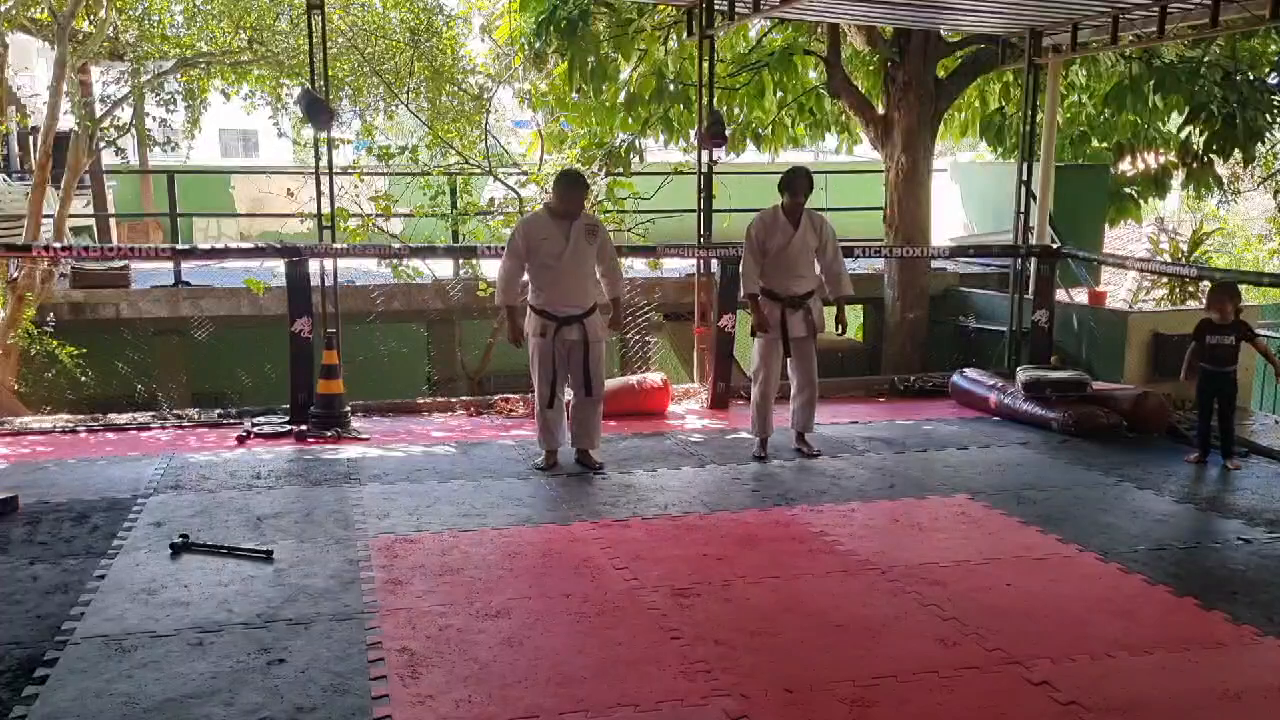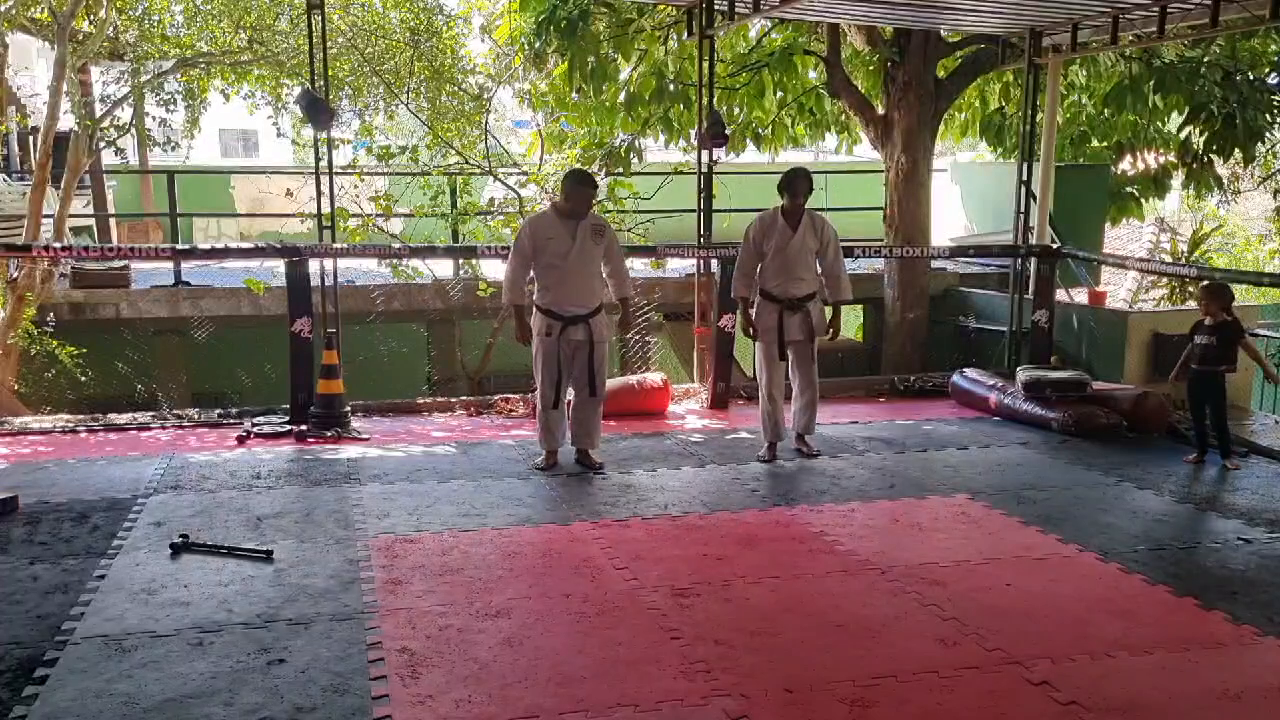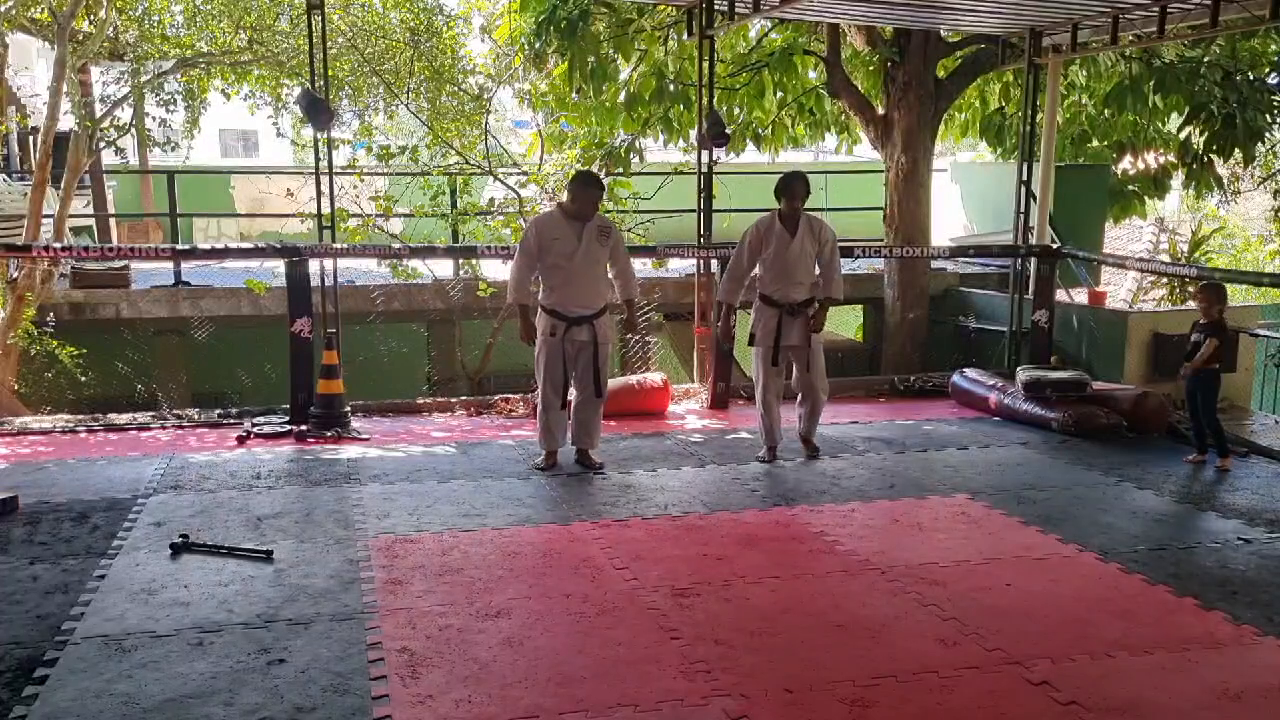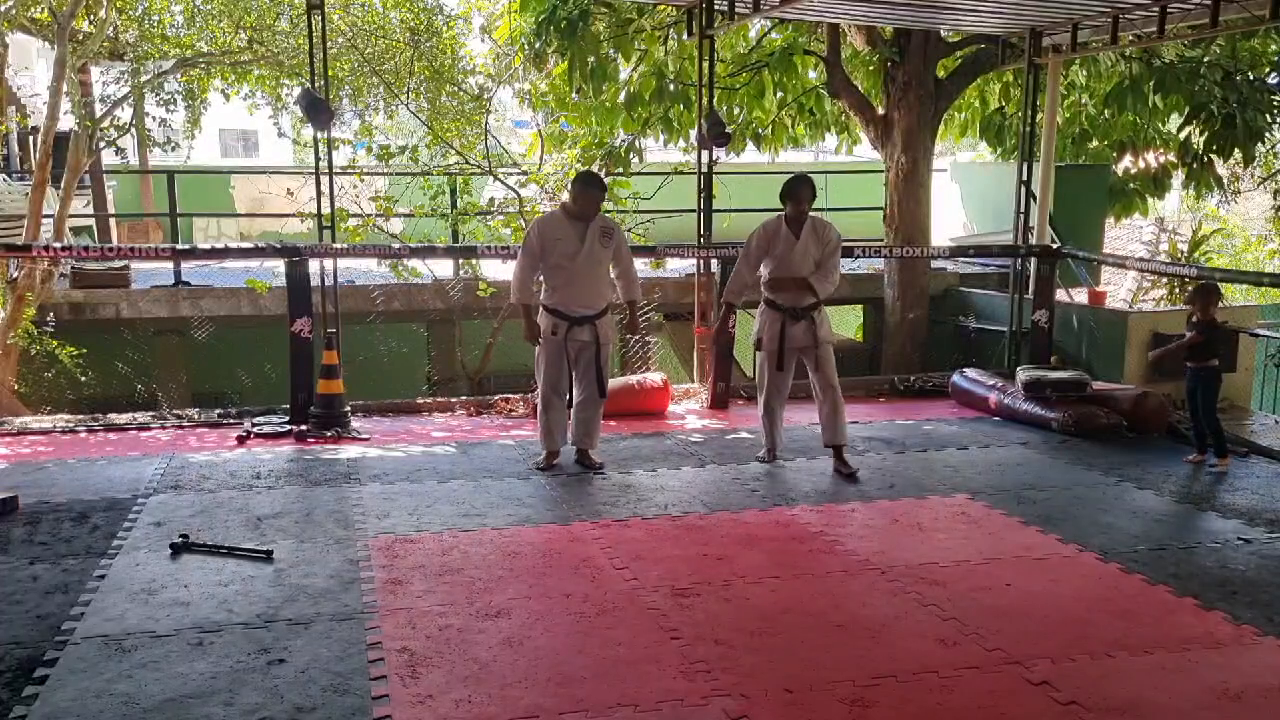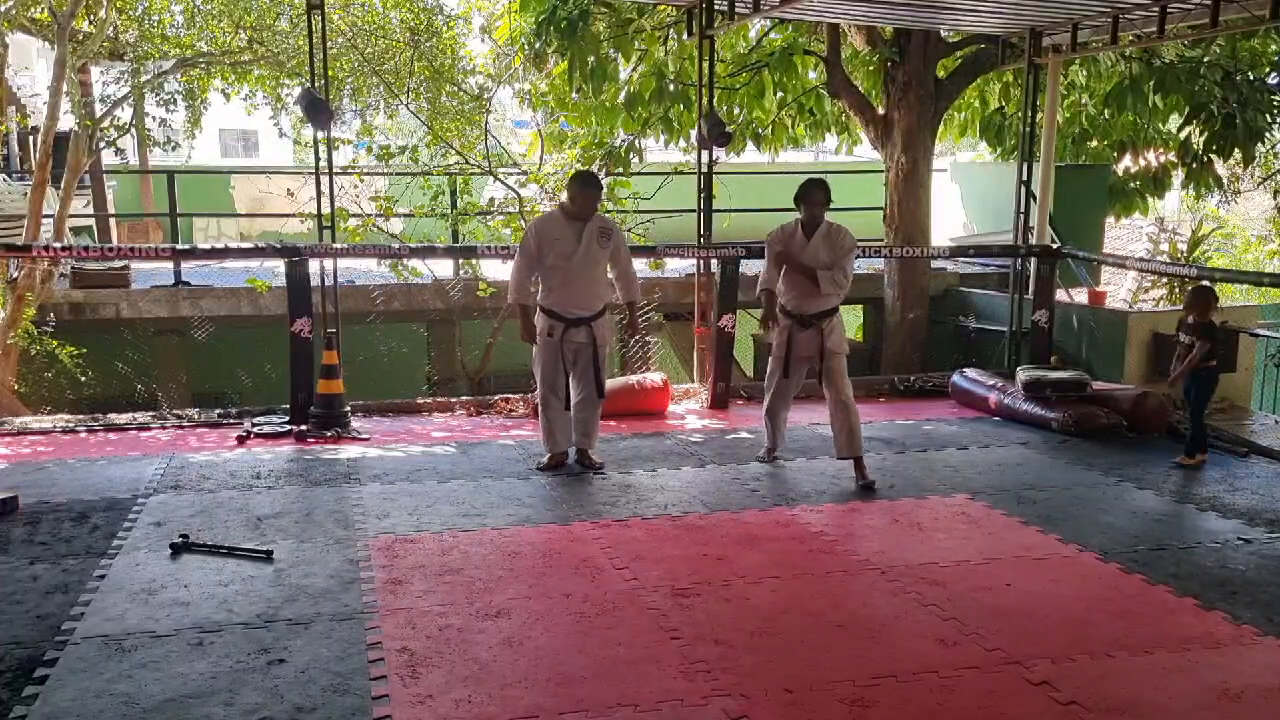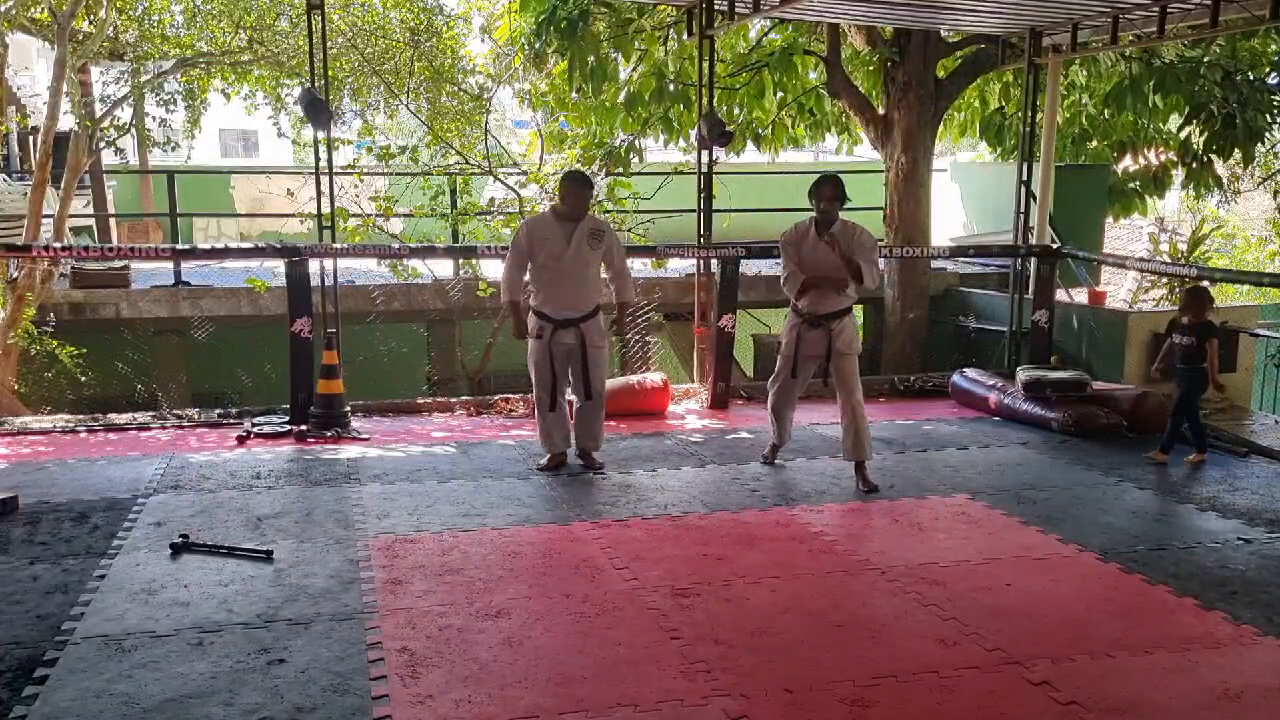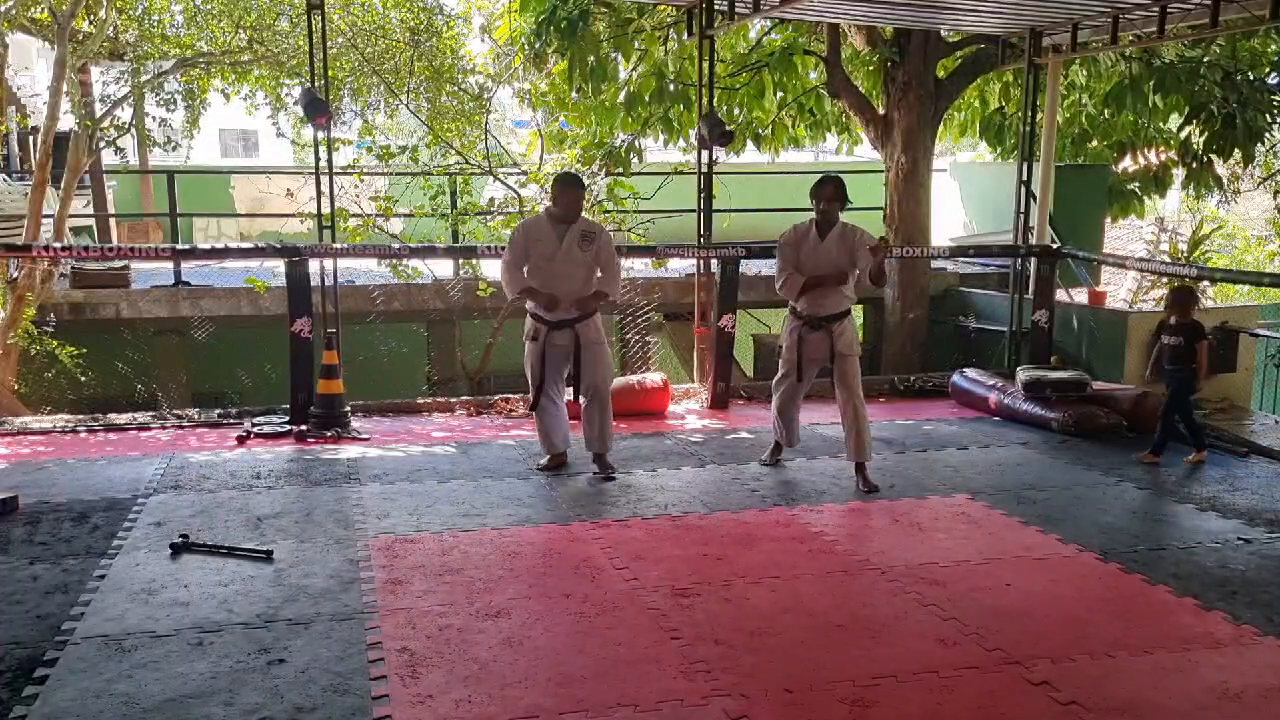
dt=0.2s
person 1, frame 1
left shoulder: (818, 224)
right shoulder: (762, 223)
left elbow: (833, 267)
right elbow: (749, 269)
left wrist: (840, 309)
right wrist: (756, 310)
left hip: (805, 308)
right hip: (771, 307)
left knee: (806, 378)
right knee: (765, 377)
left ankle: (800, 436)
right ankle: (762, 437)
person 1, frame 2
left shoulder: (820, 226)
right shoulder: (762, 225)
left elbow: (834, 270)
right elbow: (745, 271)
left wrist: (836, 314)
right wrist: (745, 313)
left hip: (806, 311)
right hip: (771, 310)
left knee: (807, 380)
right knee: (770, 382)
left ankle: (800, 436)
right ankle: (771, 441)
person 1, frame 3
left shoulder: (819, 229)
right shoulder: (760, 230)
left elbow: (831, 274)
right elbow: (736, 273)
left wrist: (822, 311)
right wrist: (726, 318)
left hip: (806, 315)
right hip: (770, 315)
left knee: (815, 386)
right knee: (767, 387)
left ankle: (806, 435)
right ankle: (770, 443)
person 1, frame 4
left shoulder: (825, 231)
right shoulder: (766, 232)
left elbow: (829, 278)
right elbow: (743, 273)
left wrist: (790, 283)
right wrist: (726, 314)
left hip: (812, 319)
right hip: (775, 318)
left knee: (829, 387)
right knee: (771, 391)
left ankle: (838, 455)
right ankle: (771, 445)
person 1, frame 5
left shoulder: (841, 237)
right shoulder: (780, 236)
left elbow: (839, 283)
right elbow: (769, 275)
left wrist: (796, 266)
right wrist: (767, 306)
left hip: (827, 327)
right hip: (788, 325)
left knee: (841, 396)
right knee: (776, 395)
left ankle: (859, 467)
right ankle: (772, 444)
person 1, frame 6
left shoulder: (857, 235)
right shoulder: (794, 235)
left elbow: (869, 278)
right elbow: (790, 280)
left wrist: (841, 253)
right wrist: (827, 283)
left hip: (839, 326)
right hip: (802, 324)
left knee: (851, 398)
right knee: (780, 392)
left ankle: (861, 469)
right ankle: (777, 442)
person 1, frame 7
left shoulder: (856, 237)
right shoulder: (793, 236)
left elbow: (875, 280)
right elbow: (784, 283)
left wrist: (879, 260)
right wrist: (824, 280)
left hip: (839, 328)
right hip: (801, 327)
left knee: (852, 398)
right knee: (785, 394)
left ankle: (861, 470)
right ankle: (780, 442)
person 2, frame 1
left shoulder: (594, 226)
right shoulder: (528, 227)
left elbow: (610, 268)
right elbow: (509, 275)
left wrist: (617, 309)
right wrist: (512, 320)
left hip: (587, 322)
right hip: (546, 323)
left knee: (591, 390)
right knee: (547, 391)
left ankle: (584, 448)
right ankle: (550, 450)
person 2, frame 2
left shoulder: (600, 227)
right shoulder: (535, 226)
left elbow: (616, 269)
right elbow: (516, 274)
left wrist: (626, 309)
right wrist: (520, 319)
left hip: (591, 322)
right hip: (551, 323)
left knee: (591, 391)
right knee: (549, 391)
left ankle: (584, 449)
right ankle: (550, 450)
person 2, frame 3
left shoulder: (606, 228)
right shoulder: (541, 226)
left elbow: (623, 271)
right elbow: (521, 274)
left wrist: (631, 311)
right wrist: (525, 319)
left hip: (596, 323)
right hip: (555, 323)
left knee: (593, 391)
right knee: (551, 390)
left ankle: (584, 449)
right ankle: (550, 450)
person 2, frame 4
left shoulder: (610, 229)
right shoulder: (544, 226)
left elbow: (625, 271)
right elbow: (524, 274)
left wrist: (633, 313)
right wrist: (528, 319)
left hip: (597, 323)
right hip: (556, 323)
left knee: (593, 391)
right knee: (552, 390)
left ankle: (583, 449)
right ankle: (551, 449)
person 2, frame 5
left shoulder: (608, 229)
right shoulder: (541, 227)
left elbow: (624, 273)
right elbow: (522, 274)
left wrist: (632, 314)
right wrist: (525, 319)
left hip: (594, 325)
right hip: (553, 324)
left knee: (591, 392)
right knee: (551, 391)
left ankle: (584, 448)
right ankle: (557, 451)
person 2, frame 6
left shoulder: (601, 230)
right shoulder: (533, 228)
left elbow: (619, 272)
right elbow: (513, 272)
left wrist: (621, 312)
right wrist: (516, 315)
left hip: (588, 325)
right hip: (545, 326)
left knee: (592, 392)
right knee: (547, 393)
left ankle: (586, 448)
right ankle: (557, 451)
person 2, frame 7
left shoulder: (594, 232)
right shoulder: (527, 230)
left elbow: (611, 272)
right elbow: (511, 270)
left wrist: (593, 300)
right wrist: (538, 296)
left hip: (585, 326)
right hip: (543, 327)
left knee: (598, 389)
right knee: (544, 393)
left ankle: (600, 452)
right ankle: (557, 451)
